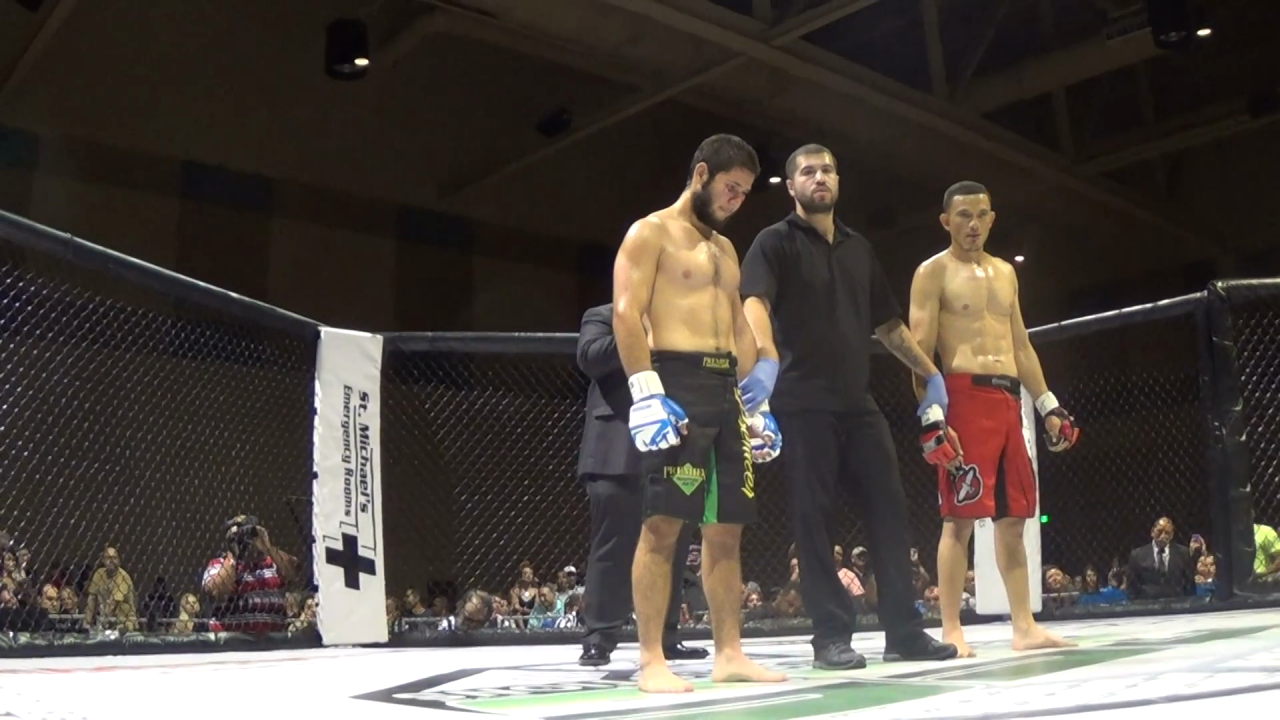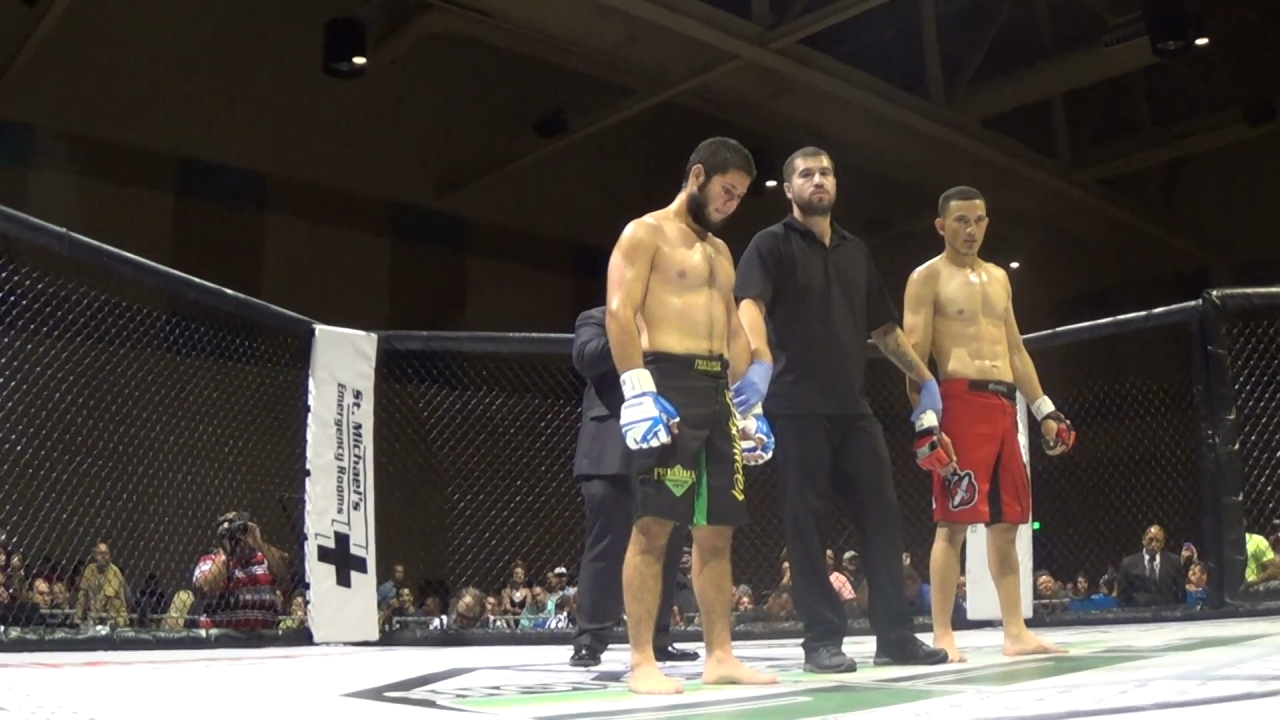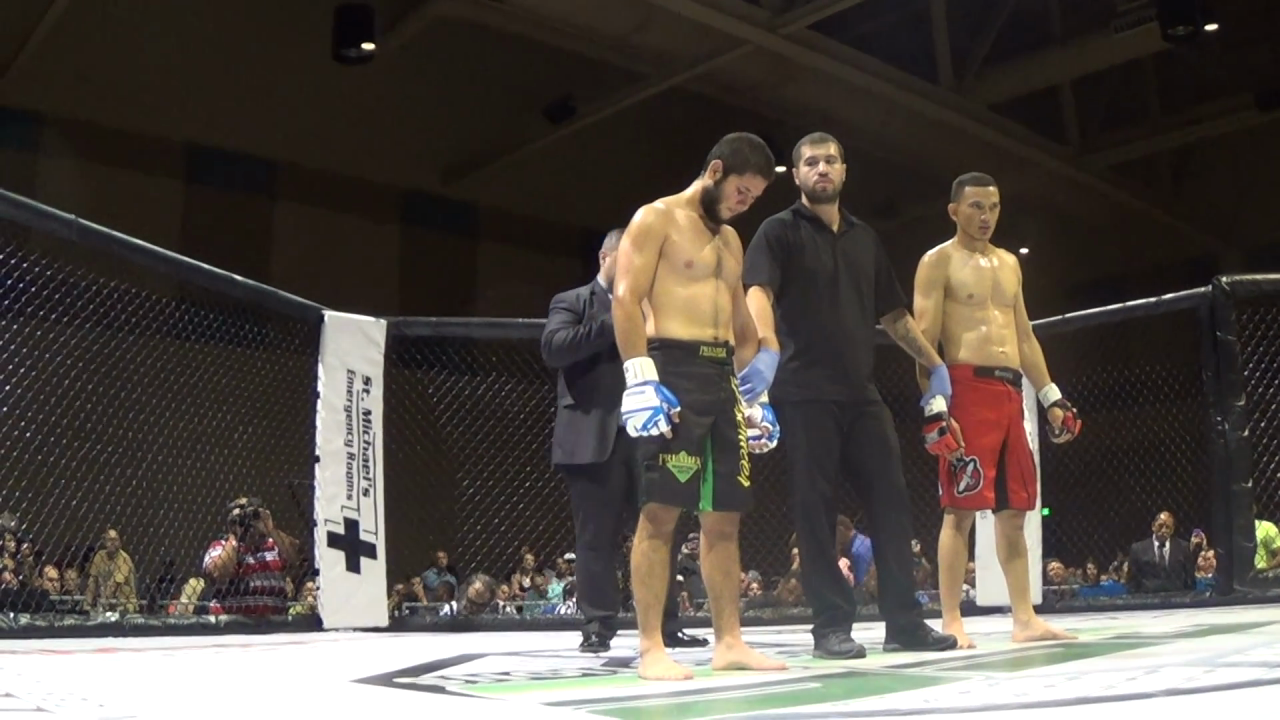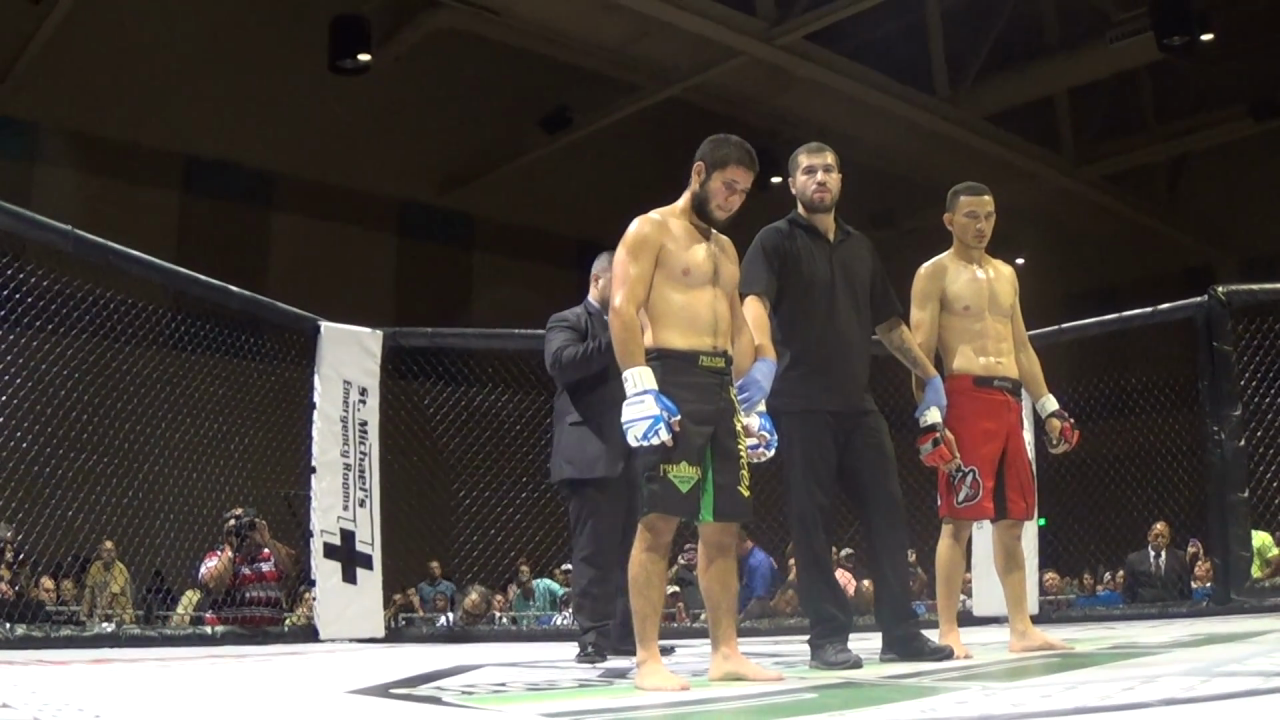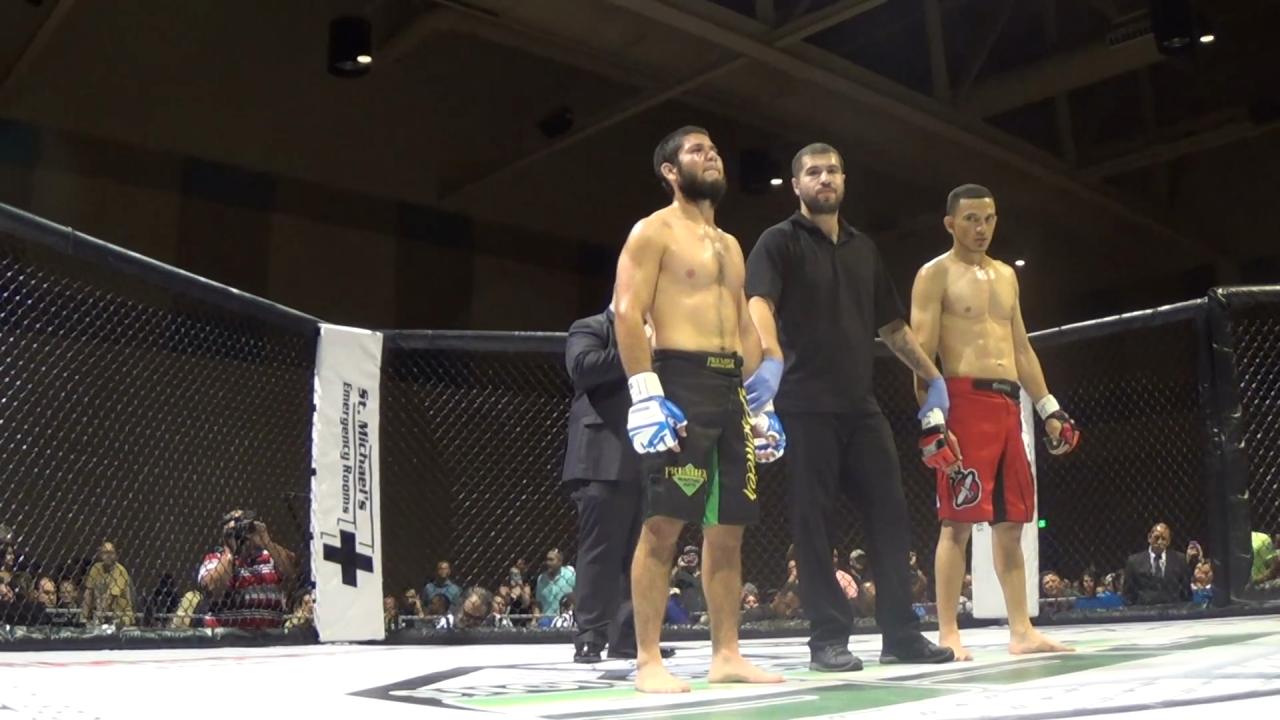
dt=1s
person 1, frame 1
left shoulder: (725, 250)
right shoulder: (650, 233)
right elbow: (626, 315)
right wrist: (647, 393)
left hip: (725, 390)
right hip: (676, 383)
left knee: (726, 528)
right knee: (663, 524)
left ankle: (729, 654)
right ankle: (651, 661)
person 1, frame 2
left shoulder: (720, 252)
right shoulder: (645, 233)
right elbow: (619, 314)
right wrist: (639, 391)
left hip: (716, 392)
right hip: (669, 384)
left knee: (716, 531)
right knee: (653, 525)
left ankle: (719, 655)
right ankle: (642, 662)
person 1, frame 3
left shoulder: (730, 240)
right shoulder: (656, 219)
right elbow: (626, 299)
right wrist: (641, 380)
left hip: (721, 377)
right hip: (672, 370)
left knee: (724, 517)
right knee: (660, 511)
left ankle: (728, 641)
right ankle: (651, 648)
person 1, frame 4
left shoulder: (726, 249)
right shoulder: (651, 229)
right elbow: (623, 310)
right wrist: (641, 389)
left hip: (720, 388)
right hip: (672, 379)
left knee: (724, 526)
right knee: (659, 522)
left ankle: (726, 652)
right ankle: (648, 659)
person 1, frame 5
left shoulder: (730, 245)
right shoulder: (654, 231)
right elbow: (628, 314)
left wrist: (761, 402)
right wrist: (646, 395)
left hip: (730, 389)
right hip: (679, 381)
left knee: (728, 528)
right knee: (664, 524)
left ankle: (726, 655)
right ankle: (648, 662)
person 2, frame 1
left shoulder: (859, 248)
right shoulder: (776, 242)
left elbow: (888, 324)
right elbow: (755, 303)
left wrist: (931, 373)
right wrist: (767, 359)
left hip: (857, 401)
right hip: (802, 401)
left knee: (890, 509)
right knee: (812, 518)
left ankle: (903, 629)
right ankle: (831, 635)
person 2, frame 2
left shoulder: (855, 252)
right shoulder: (772, 244)
left elbow: (884, 327)
right elbow: (750, 305)
left wrist: (926, 379)
right wrist: (761, 362)
left hip: (852, 405)
right hip: (796, 405)
left knee: (882, 515)
right knee: (805, 521)
left ankle: (895, 634)
right ankle: (822, 640)
person 2, frame 3
left shoulder: (864, 238)
right shoulder: (780, 231)
left elbow: (893, 313)
right elbow: (758, 292)
left wrist: (935, 364)
right wrist: (768, 350)
left hip: (861, 391)
right hip: (804, 391)
left knee: (891, 501)
right knee: (815, 508)
left ankle: (903, 621)
right ankle: (831, 626)
person 2, frame 4
left shoulder: (860, 247)
right shoulder: (776, 240)
left elbow: (888, 323)
right elbow: (754, 302)
left wrist: (930, 375)
right wrist: (765, 359)
left hip: (857, 402)
right hip: (801, 402)
left knee: (888, 510)
right knee: (811, 518)
left ankle: (900, 631)
right ankle: (828, 636)
person 2, frame 5
left shoulder: (864, 248)
right shoulder: (780, 241)
left elbow: (891, 324)
right elbow: (759, 303)
left wrist: (933, 377)
right wrist: (771, 359)
left hip: (860, 403)
right hip: (805, 403)
left knee: (890, 513)
right knee: (813, 520)
left ankle: (901, 633)
right ankle: (828, 638)
person 3, frame 1
left shoulder: (1005, 273)
right shoulder: (933, 273)
right elbow: (921, 351)
left wrist: (1048, 406)
right wrist: (931, 416)
left hip: (1009, 400)
right hip: (966, 398)
left knee: (1013, 518)
right knee: (960, 518)
left ankle: (1024, 626)
right ankle: (951, 631)
person 3, frame 2
left shoulder: (998, 278)
right shoulder: (927, 278)
right elbow: (915, 356)
left wrist: (1045, 410)
left hip: (1003, 406)
right hip: (961, 403)
left knee: (1006, 524)
right knee: (953, 523)
left ankle: (1016, 632)
right ankle: (942, 636)
person 3, frame 3
left shoulder: (1009, 264)
right shoulder: (938, 262)
right elbow: (925, 341)
left wrist: (1052, 398)
right wrist: (935, 407)
left hip: (1010, 392)
right hip: (967, 389)
left knee: (1014, 510)
right knee: (960, 508)
left ankle: (1025, 618)
right ankle: (951, 621)
person 3, frame 4
left shoulder: (1006, 275)
right shoulder: (935, 274)
right elbow: (921, 352)
left wrist: (1049, 408)
right wrist: (930, 419)
left hip: (1009, 403)
right hip: (966, 400)
left knee: (1012, 521)
right knee: (959, 519)
left ankle: (1022, 629)
right ankle: (948, 632)
person 3, frame 5
left shoulder: (1006, 276)
right shoulder: (935, 275)
right elbow: (922, 354)
left wrist: (1049, 409)
left hip: (1008, 405)
right hip: (966, 402)
left knee: (1011, 523)
right knee: (958, 521)
left ankle: (1022, 631)
right ankle: (948, 634)
person 4, frame 1
right shoulder: (602, 317)
right elbow: (589, 357)
right hip: (619, 452)
left knee: (671, 547)
right knee: (612, 547)
left ankle: (666, 638)
right ankle: (598, 640)
person 4, frame 2
right shoulder: (598, 319)
right elbow: (585, 358)
right hip: (614, 451)
left knee: (664, 549)
right knee: (605, 547)
left ankle: (657, 640)
right ankle: (590, 640)
person 4, frame 3
right shoulder: (572, 303)
right elbow: (552, 348)
right wrist: (612, 323)
right hip: (595, 440)
right knee: (596, 537)
left ankle: (665, 626)
right ankle: (598, 626)
person 4, frame 4
right shoulder: (568, 322)
right elbow: (560, 363)
right wrist: (618, 340)
left hip: (635, 454)
right hip: (593, 455)
left knee: (634, 549)
right knee: (594, 549)
left ankle: (625, 634)
right ankle: (593, 636)
person 4, frame 5
left shoulder: (646, 336)
right shoulder: (590, 328)
right elbow: (582, 366)
left hip: (640, 460)
right hip: (604, 459)
left knee: (636, 552)
right knee: (600, 548)
left ankle: (627, 636)
right ankle: (590, 636)
